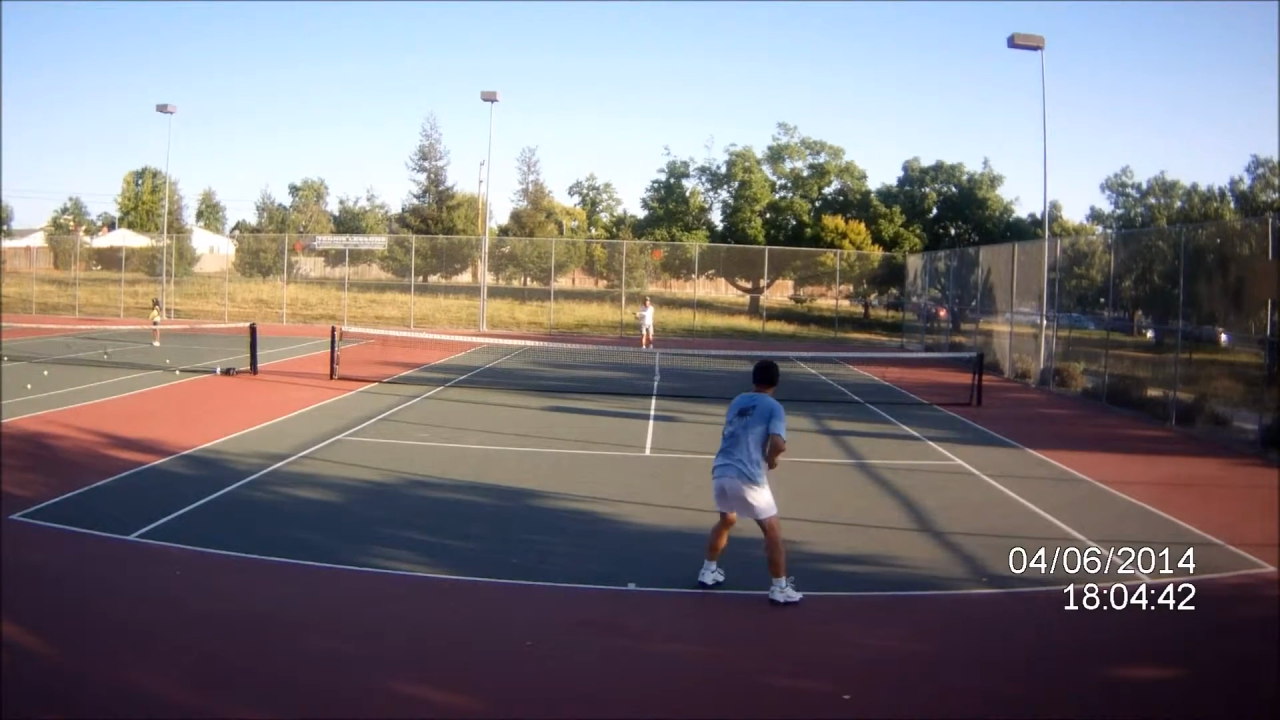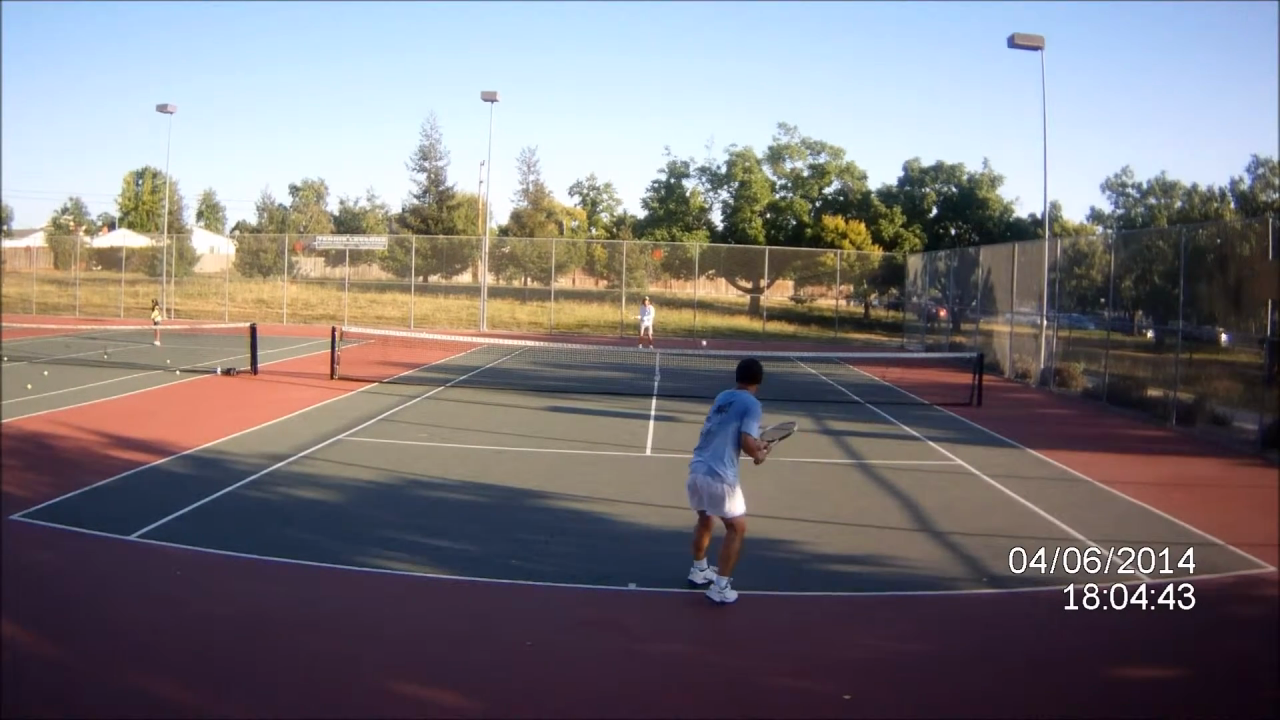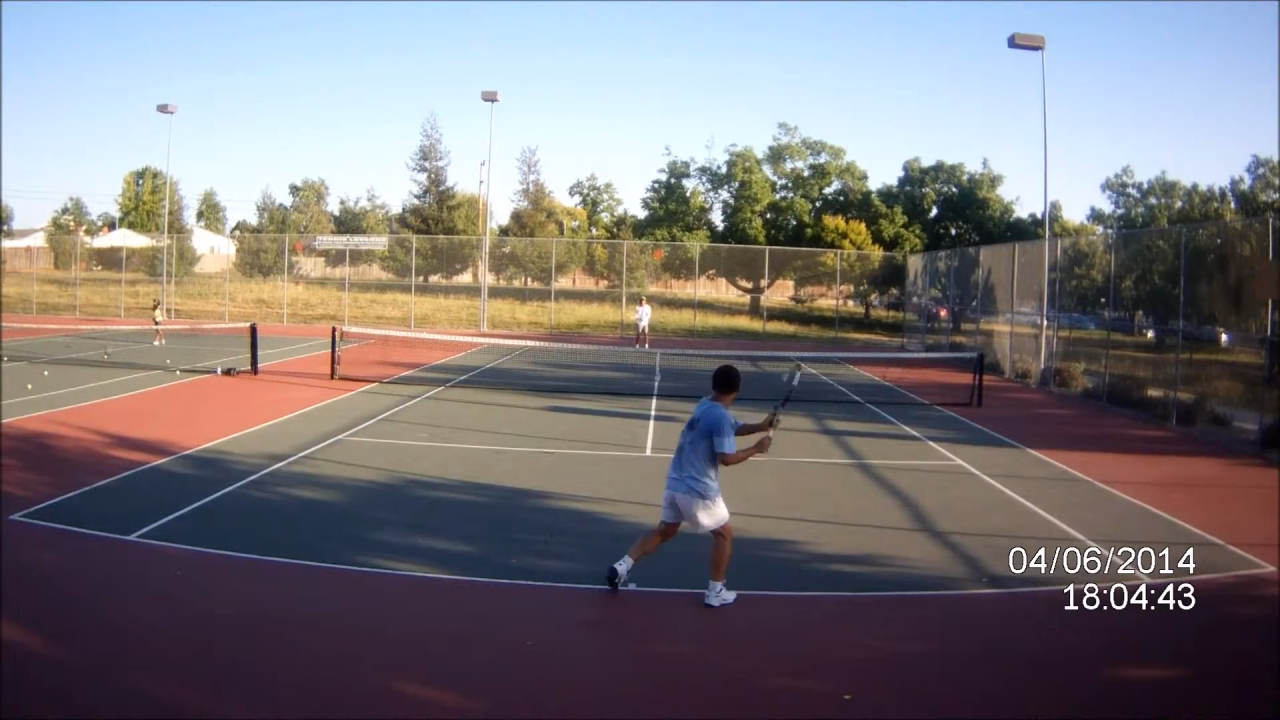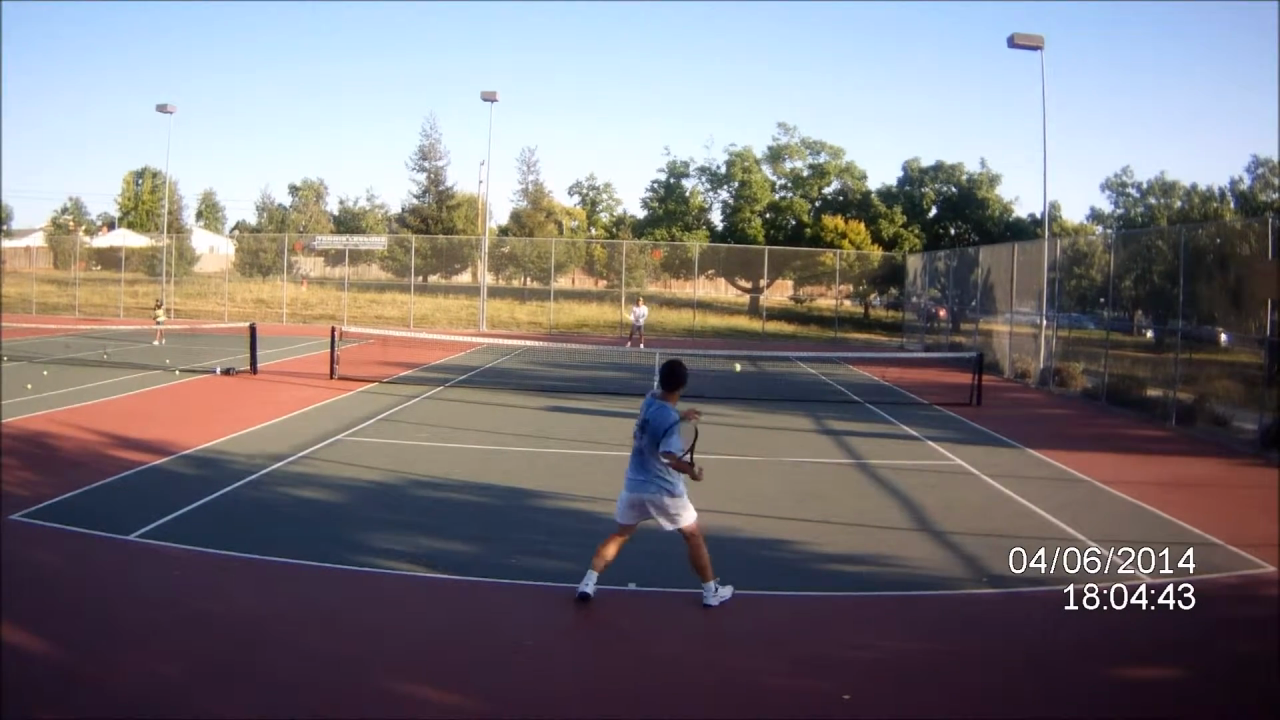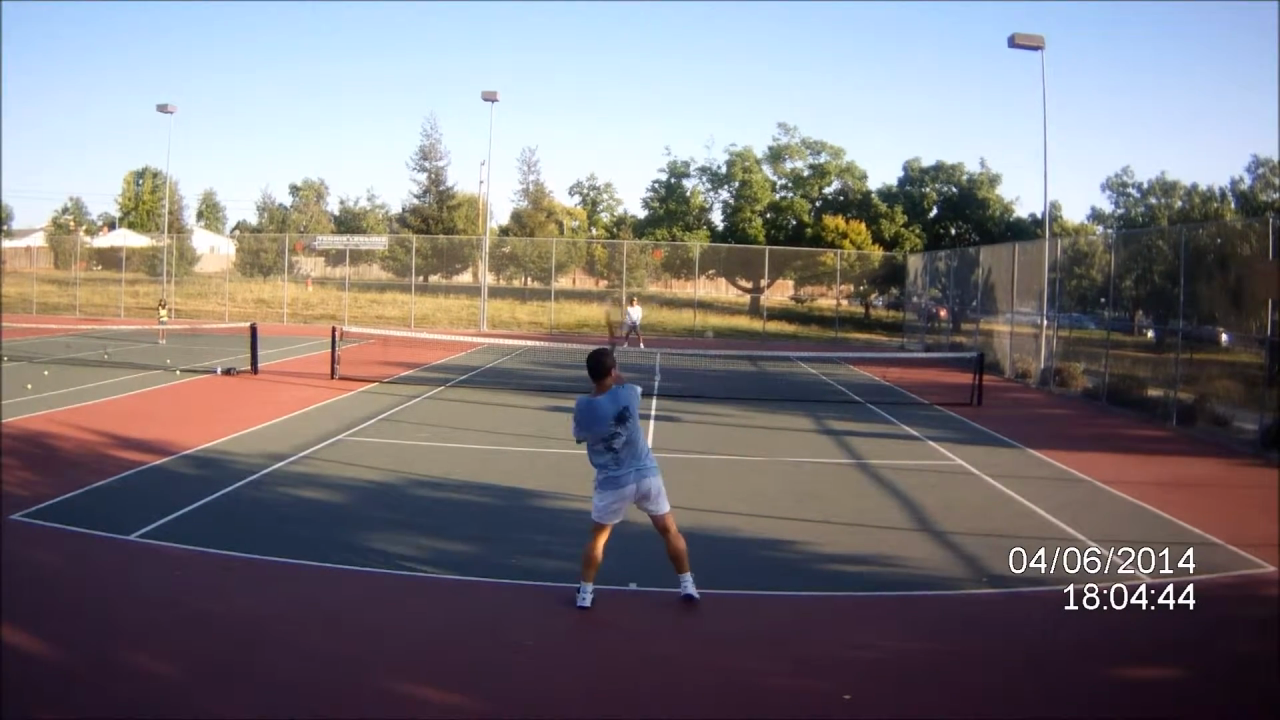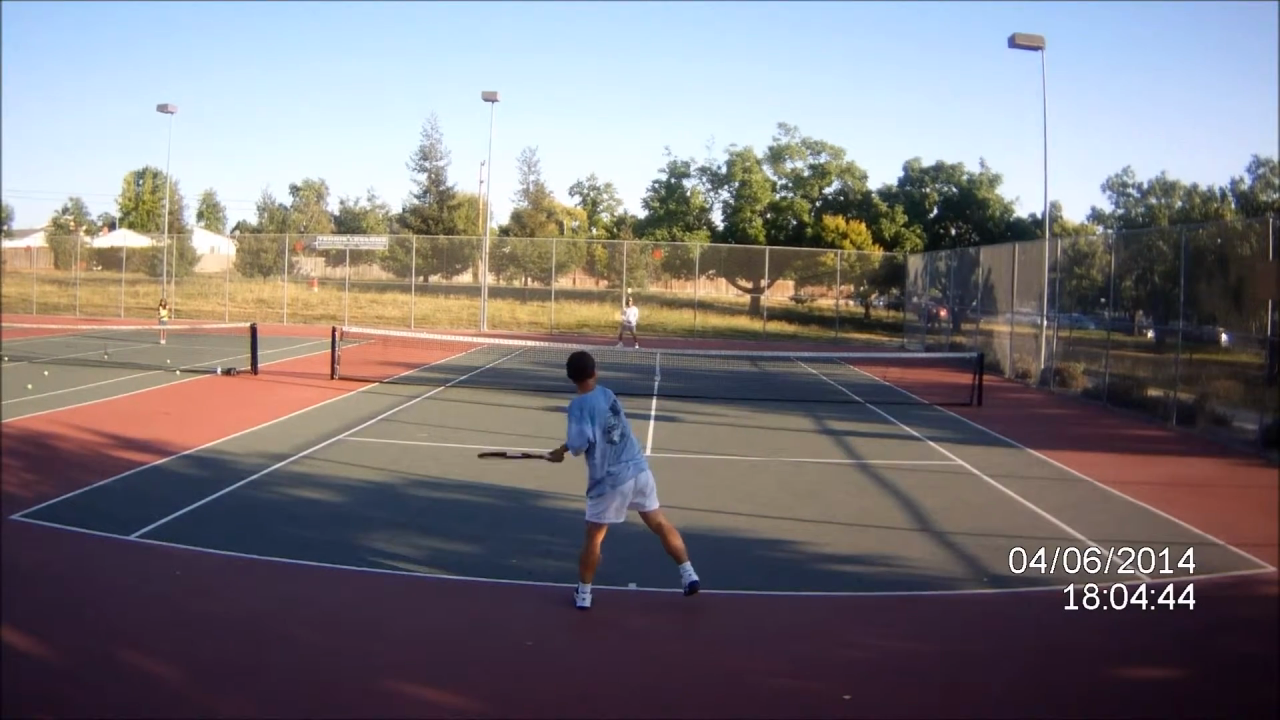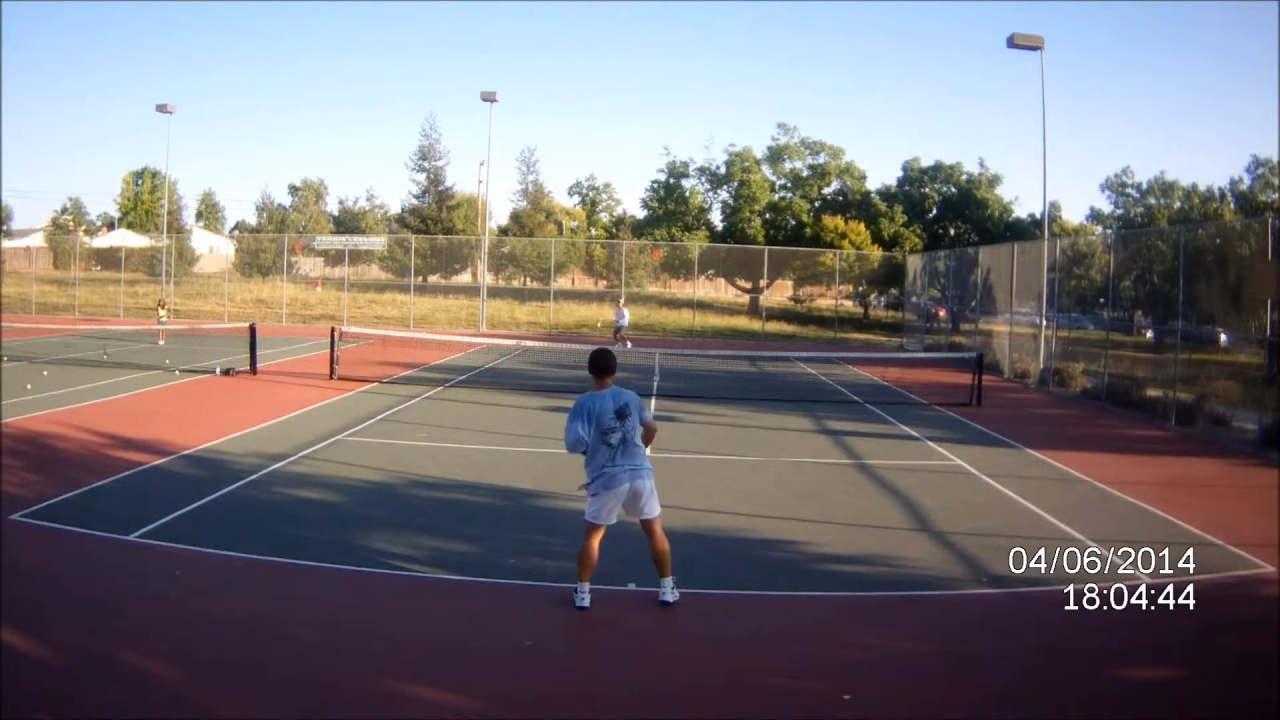
dt=0.3s
person 1, frame 1
left shoulder: (736, 401)
right shoulder: (774, 407)
right elbow: (777, 444)
right wrist: (771, 460)
left hip: (721, 473)
right hip: (747, 478)
left knee: (726, 521)
right knee: (772, 531)
left ankle: (708, 572)
right ankle: (780, 588)
person 1, frame 2
left shoulder: (722, 397)
right shoulder: (752, 404)
right elbow: (747, 442)
left wrist: (756, 445)
right wrist: (758, 454)
left hip: (697, 469)
right hip: (719, 475)
left knee: (705, 521)
right knee: (736, 529)
left ankle: (699, 570)
right ankle: (720, 587)
person 1, frame 3
left shoulder: (706, 404)
right shoulder: (721, 417)
left elbow: (734, 429)
right elbow: (727, 458)
left wrist: (759, 425)
right wrist: (758, 448)
left hip: (674, 484)
right hip: (698, 490)
left knee: (663, 532)
right knee: (723, 536)
left ankle: (622, 567)
right ankle: (715, 592)
person 1, frame 4
left shoulder: (650, 399)
right shoulder: (669, 419)
right elbow: (671, 459)
left wrist: (680, 416)
right wrist: (691, 470)
left hip: (634, 486)
right hip: (664, 490)
left knee: (618, 535)
right knee: (694, 537)
left ankle: (588, 583)
right ankle: (711, 591)
person 1, frame 5
left shoulder: (583, 406)
right shoulder: (628, 393)
left elbow: (580, 437)
right wrist: (620, 382)
left hip: (613, 483)
right hip: (646, 475)
left knee: (598, 537)
right knee: (669, 531)
left ankle: (585, 593)
right ankle: (687, 584)
person 1, frame 6
left shoulder: (577, 405)
right shoulder: (607, 394)
left elbow: (579, 447)
left wrist: (567, 449)
right wrist: (562, 449)
left hip: (610, 481)
right hip: (639, 470)
left knee: (594, 538)
right knee: (660, 525)
left ankle: (584, 593)
right ankle: (689, 574)
person 1, frame 7
left shoulder: (584, 403)
right shoulder: (631, 397)
left elbow: (573, 444)
right elbow: (651, 428)
left wrist: (593, 449)
left hip: (606, 479)
right hip: (640, 474)
left knee: (592, 537)
right knee: (655, 533)
left ankle: (582, 593)
right ankle: (667, 589)
